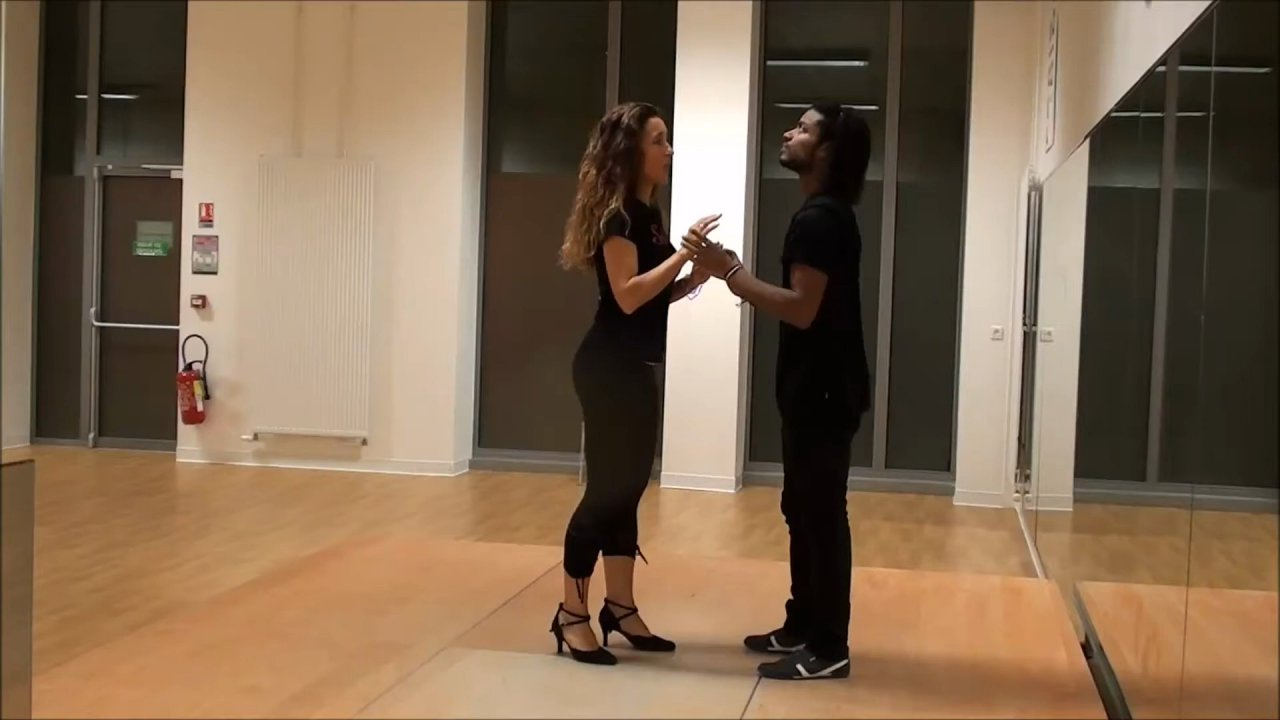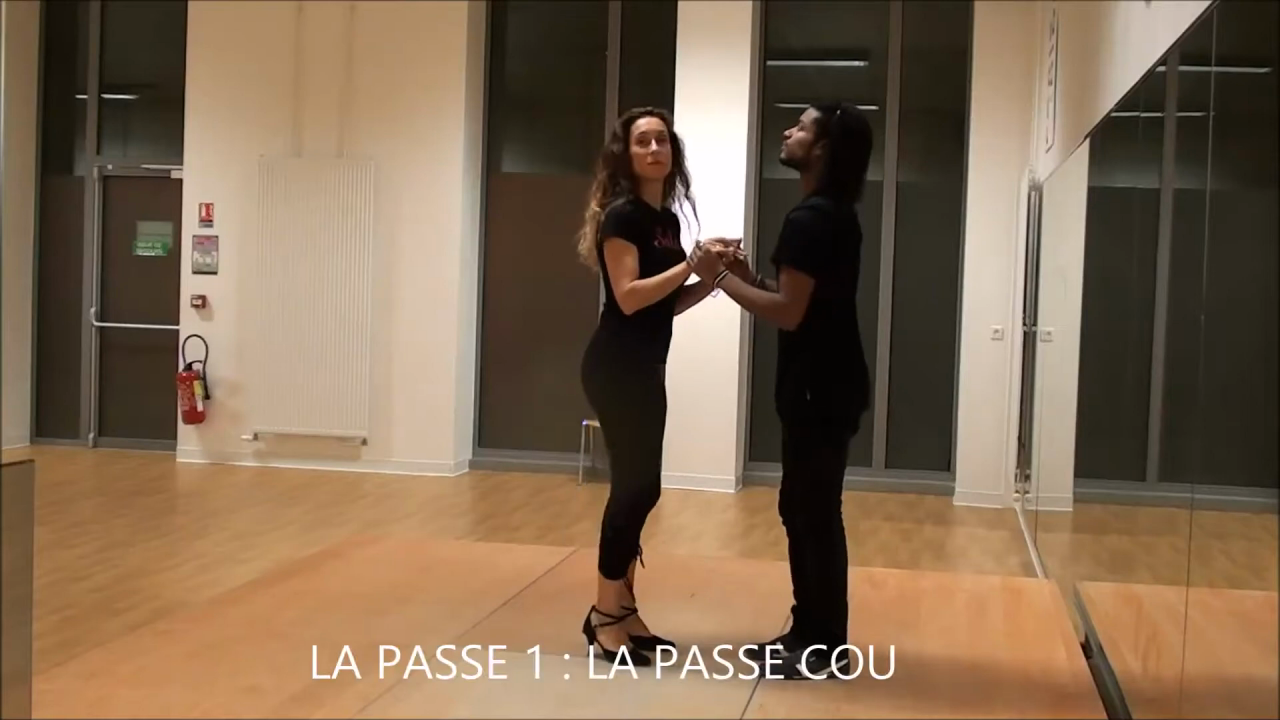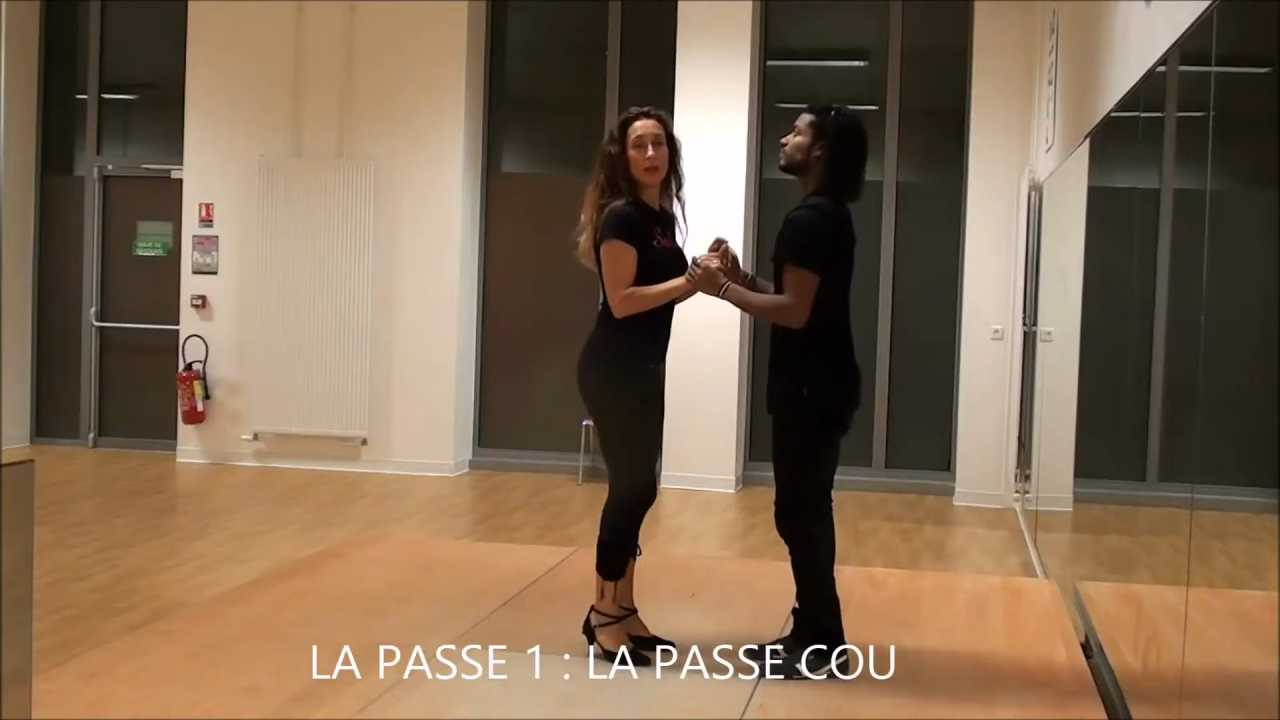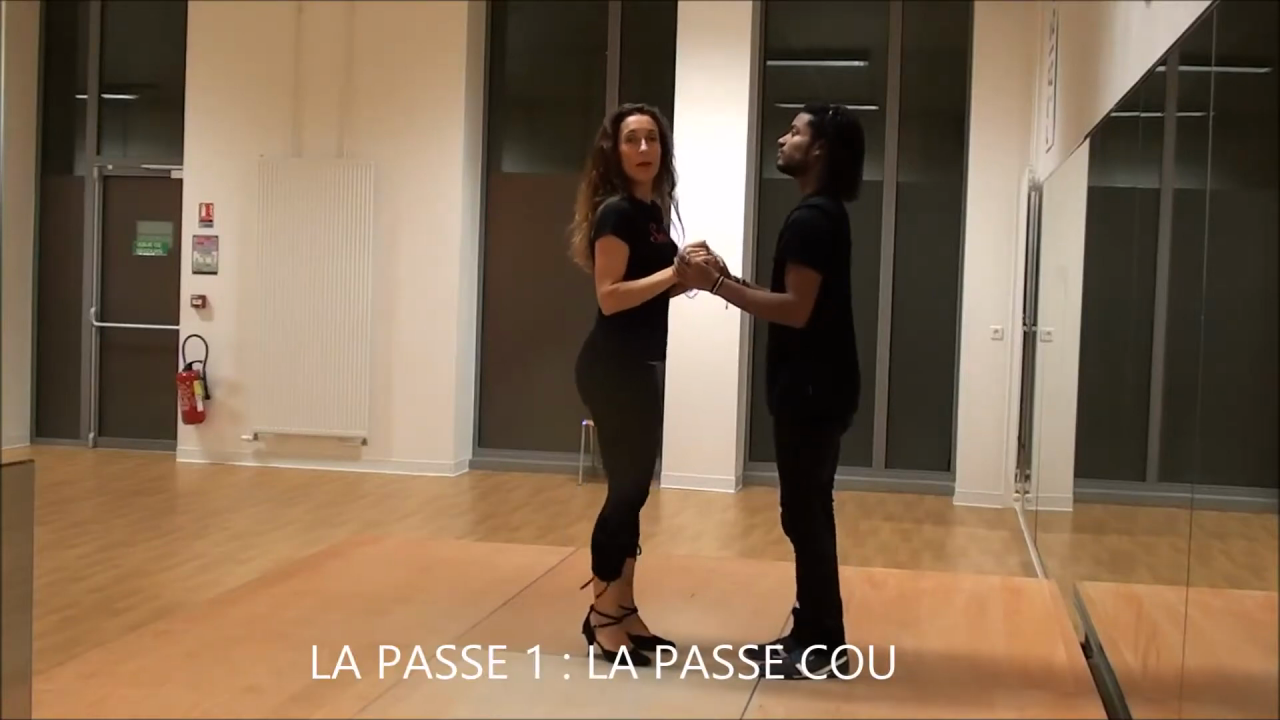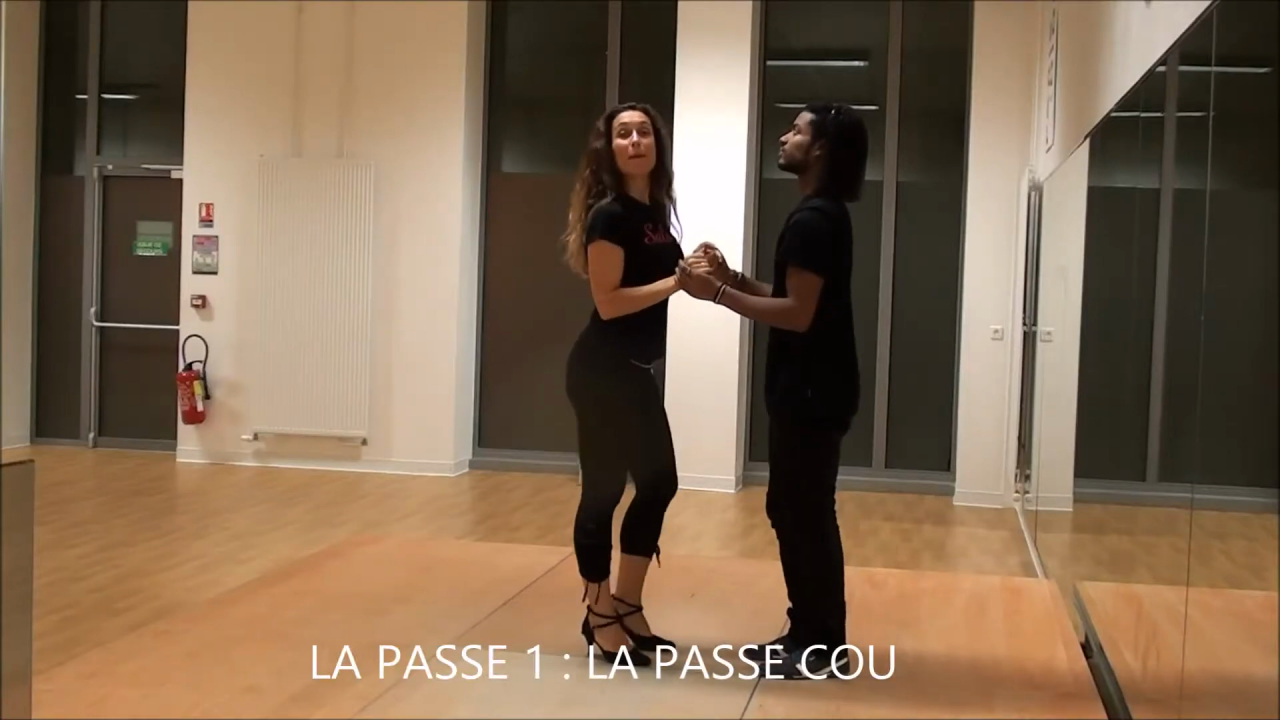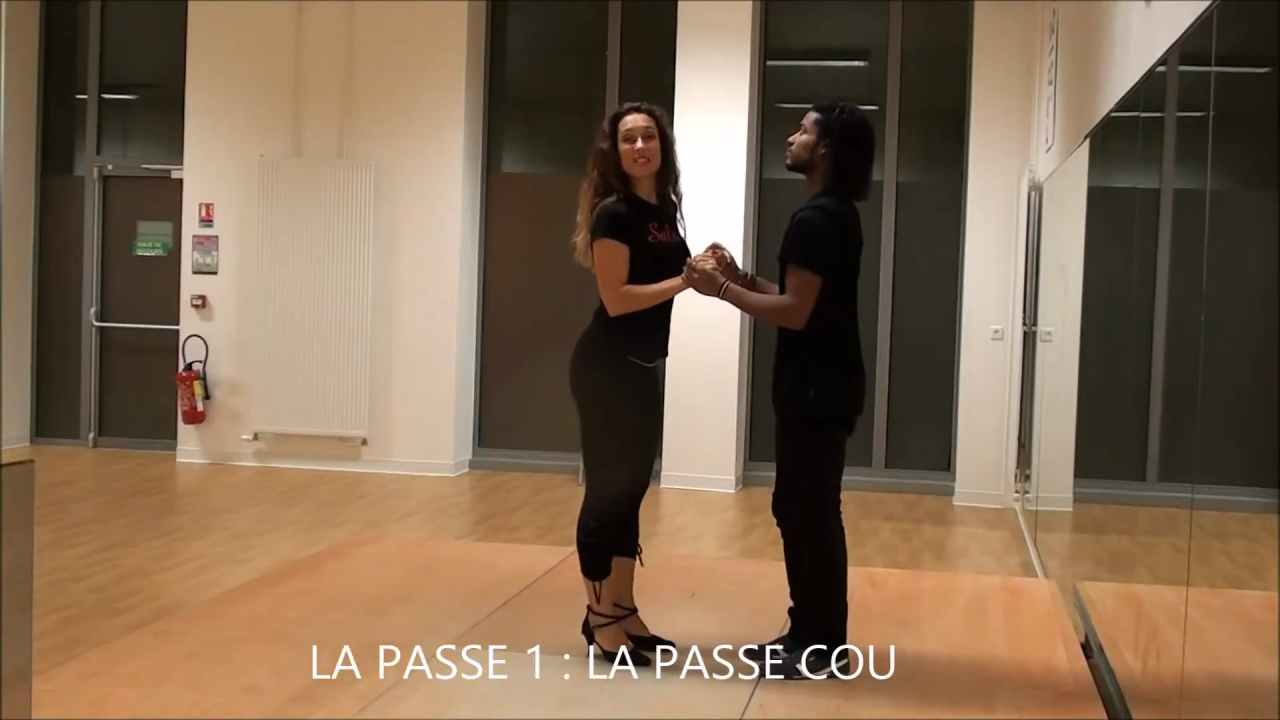
dt=0.5s
person 1, frame 1
left shoulder: (816, 219)
right shoulder: (829, 216)
left elbow: (802, 309)
left wrist: (727, 271)
right wrist: (732, 271)
left hip: (823, 389)
right hip: (814, 386)
left knee: (821, 512)
right knee: (802, 508)
left ankle: (828, 646)
right ankle: (802, 626)
person 1, frame 2
left shoulder: (810, 219)
right shoulder: (834, 216)
left elbow: (789, 313)
left wrist: (723, 278)
right wrist: (746, 274)
left hip: (819, 389)
right hip: (826, 384)
left knee: (816, 514)
right knee: (801, 509)
left ankle: (827, 648)
right ankle: (808, 632)
person 1, frame 3
left shoulder: (808, 219)
right shoulder: (829, 216)
left elbow: (794, 311)
left wrist: (720, 288)
right wrist: (742, 277)
left hip: (810, 389)
right hip: (818, 386)
left knee: (797, 515)
right knee: (807, 512)
left ankle: (824, 644)
right ankle: (810, 633)
person 1, frame 4
left shoulder: (810, 218)
right shoulder: (823, 215)
left elbow: (795, 310)
left wrist: (715, 285)
right wrist: (727, 279)
left hip: (812, 389)
right hip: (814, 386)
left knee: (804, 515)
right knee: (808, 512)
left ankle: (824, 645)
right ankle: (810, 633)
person 1, frame 5
left shoulder: (811, 220)
right shoulder: (823, 216)
left elbow: (798, 314)
left wrist: (717, 293)
right wrist: (732, 278)
left hip: (813, 392)
right hip: (805, 389)
left knee: (809, 515)
right knee: (789, 510)
left ankle: (824, 646)
right ankle: (806, 633)
person 1, frame 6
left shoulder: (815, 219)
right shoulder: (835, 216)
left elbow: (795, 312)
left wrist: (721, 288)
right wrist: (740, 276)
left hip: (818, 389)
right hip: (816, 386)
left knee: (813, 514)
right knee: (794, 510)
left ankle: (823, 647)
right ankle: (807, 633)
person 2, frame 1
left shoulder: (647, 214)
right shoulder: (618, 215)
right elbow: (627, 295)
left wrist: (701, 272)
right wrist: (683, 253)
left hip: (636, 366)
right hip: (610, 366)
left knee: (629, 486)
right knee: (607, 488)
left ankle: (620, 608)
right ankle: (571, 614)
person 2, frame 2
left shoulder: (667, 219)
right shoulder: (621, 215)
right elbow: (629, 296)
left wrist: (711, 275)
right wrist: (691, 265)
left hip: (646, 366)
right hip: (616, 366)
left knee: (635, 486)
right knee: (638, 484)
left ankle: (624, 609)
right ankle: (603, 614)
person 2, frame 3
left shoulder: (662, 216)
right shoulder: (621, 216)
right elbow: (622, 301)
right wrist: (690, 280)
left hip: (642, 368)
right hip: (612, 367)
left knee: (633, 489)
right knee: (635, 487)
left ankle: (622, 610)
right ankle: (603, 614)
person 2, frame 4
left shoulder: (653, 210)
right shoulder: (616, 212)
right elbow: (610, 296)
right wrist: (675, 273)
left hip: (640, 365)
right hip: (612, 366)
left knee: (631, 488)
right knee: (628, 487)
left ankle: (624, 610)
right ankle: (602, 613)
person 2, frame 5
left shoulder: (655, 210)
right shoulder: (609, 214)
right elbow: (608, 302)
right wrist: (679, 282)
left hip: (637, 370)
right hip: (602, 369)
left knee: (659, 482)
right knee: (604, 489)
left ankle: (627, 605)
right ankle: (600, 616)
person 2, frame 6
left shoulder: (665, 208)
right shoulder: (614, 213)
right elbow: (616, 297)
right wrist: (686, 280)
left hip: (642, 366)
right hip: (606, 366)
left knee: (633, 486)
right knee: (607, 488)
left ankle: (623, 608)
right ankle: (599, 616)
